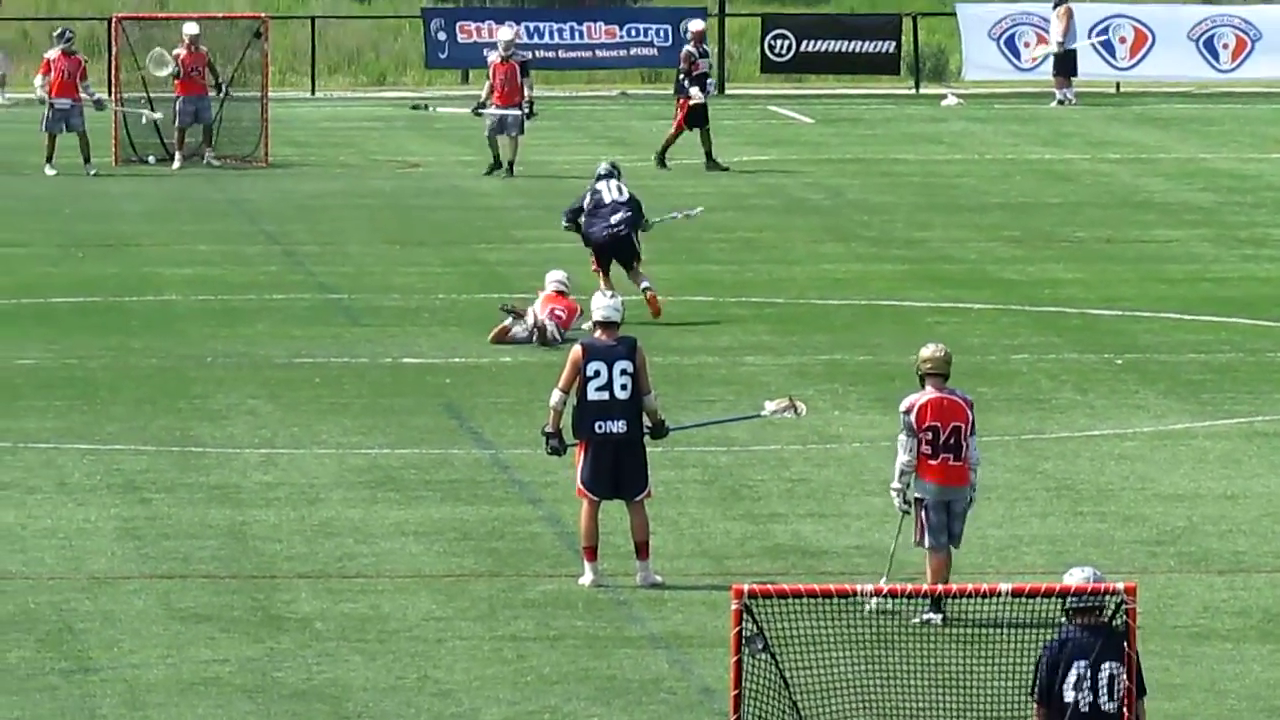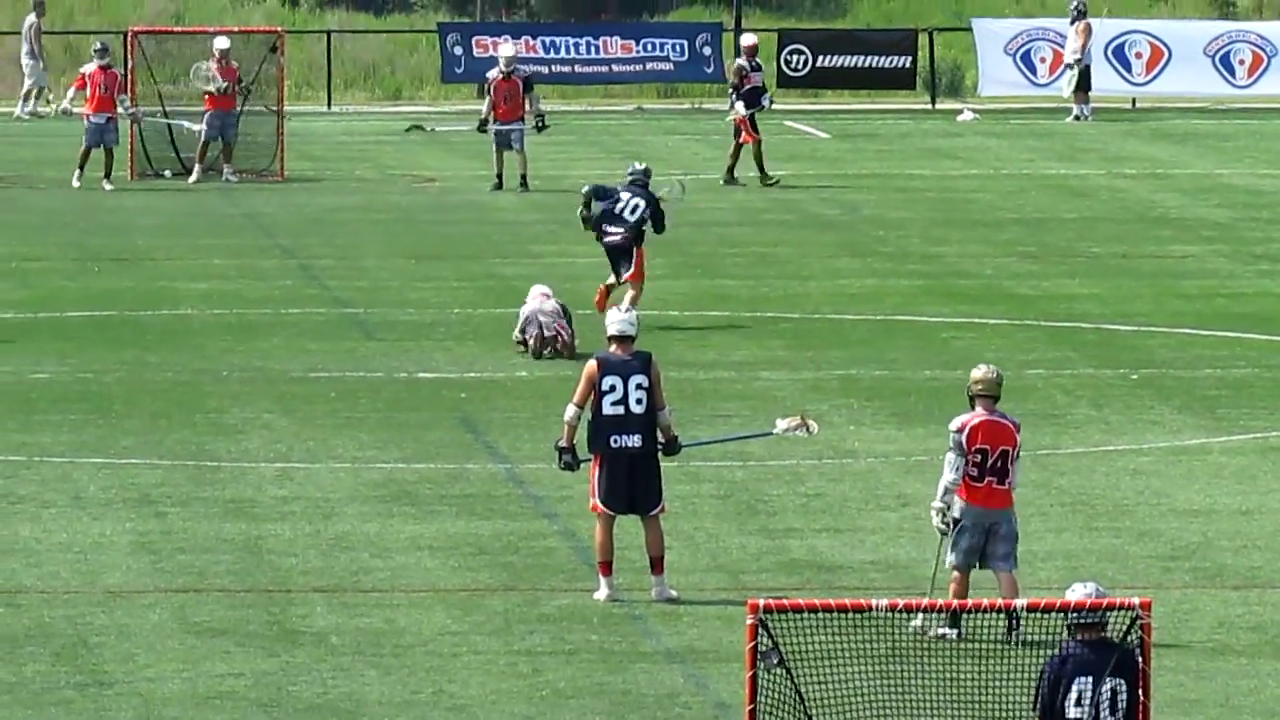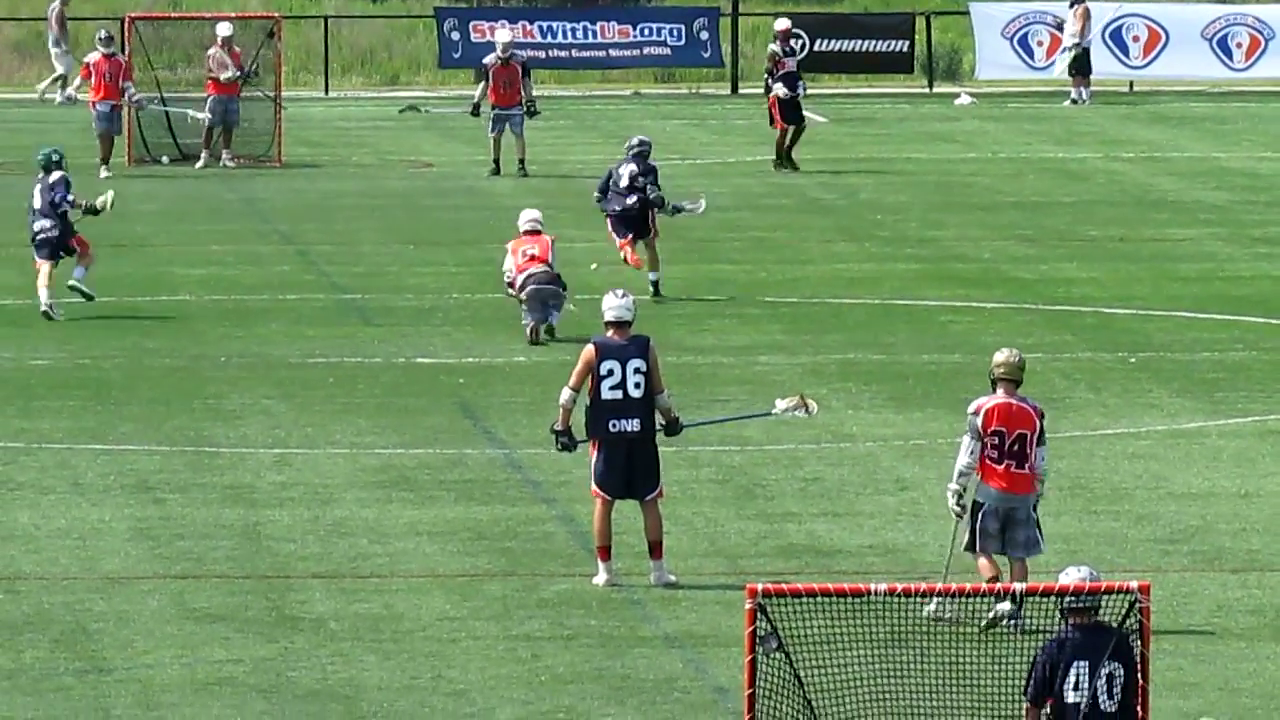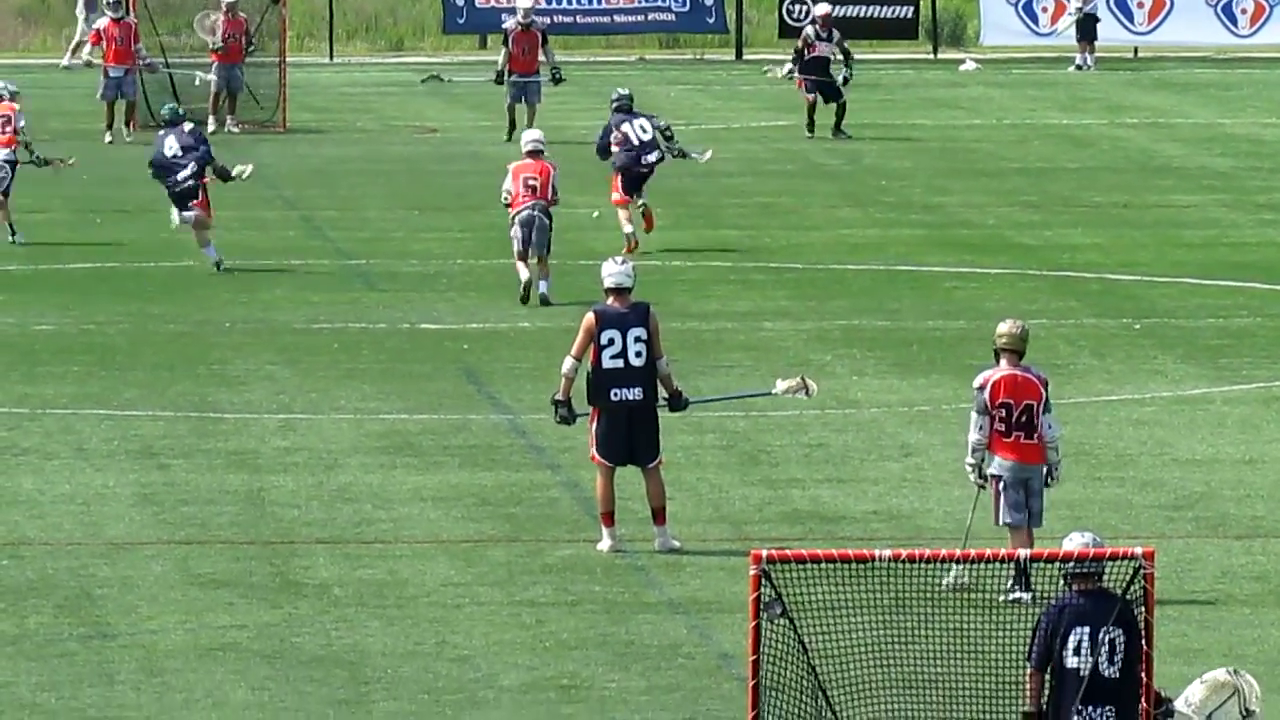
dt=0.4s
person 1, frame 1
left shoulder: (580, 350)
right shoulder: (634, 349)
left elbow: (560, 394)
right elbow: (646, 395)
left wrist: (553, 431)
right wrist: (657, 423)
left hip: (593, 436)
right hip: (628, 435)
left knee: (590, 503)
right knee: (636, 503)
left ankle: (590, 571)
right ankle: (644, 571)
person 1, frame 2
left shoulder: (595, 365)
right shoulder: (649, 364)
left elbow: (575, 409)
right elbow: (661, 411)
left wrist: (566, 446)
right wrist: (670, 440)
left hip: (608, 451)
right hip: (643, 450)
left knee: (605, 517)
right knee: (651, 517)
left ankle: (606, 586)
right ankle: (659, 585)
person 1, frame 3
left shoulder: (593, 350)
right shoulder: (646, 348)
left elbow: (570, 392)
right elbow: (659, 394)
left wrist: (562, 428)
right wrist: (671, 420)
left hip: (606, 435)
right hip: (641, 434)
left knee: (603, 502)
right knee: (650, 502)
left ankle: (605, 571)
right ankle: (658, 570)
person 1, frame 4
left shoulder: (594, 317)
right shoulder: (647, 315)
left elbow: (573, 362)
right elbow: (659, 361)
left wrist: (563, 399)
right wrist: (673, 394)
left hip: (607, 403)
right hip: (642, 401)
left knee: (605, 469)
right knee: (651, 469)
left ankle: (608, 536)
right ankle: (662, 535)
person 2, frame 1
left shoulder: (913, 404)
right shoulder: (964, 403)
left elbow: (906, 454)
right elbow: (972, 451)
left wrist: (899, 488)
right wrist: (971, 485)
left hip: (928, 485)
right hip: (958, 486)
left knee: (935, 548)
right knee: (945, 546)
left ankle: (935, 609)
right ankle: (938, 600)
person 2, frame 2
left shoulder: (963, 425)
right shoulder: (1012, 427)
left elbow: (953, 473)
right elbow: (1013, 474)
left wrist: (940, 507)
left hip: (971, 508)
right hip: (1002, 509)
left knee: (961, 568)
right knee: (1004, 568)
left ankle: (953, 625)
right ankle: (1012, 624)
person 2, frame 3
left shoulder: (981, 408)
right shoulder: (1034, 412)
left elbow: (968, 456)
right elbow: (1040, 461)
left wrist: (956, 491)
right wrist: (1037, 492)
left hip: (991, 491)
right hip: (1023, 494)
left knee: (981, 550)
right knee: (1018, 555)
left ankle: (1000, 601)
right ankle: (1015, 611)
person 2, frame 4
left shoulder: (986, 381)
right shoulder: (1038, 381)
left elbow: (979, 431)
right elbow: (1049, 428)
left wrist: (974, 463)
right wrist: (1053, 463)
left hip: (1004, 462)
right hip: (1033, 463)
left knee: (1016, 525)
right knee: (1025, 525)
left ankle: (1023, 586)
right ankle: (1019, 580)
